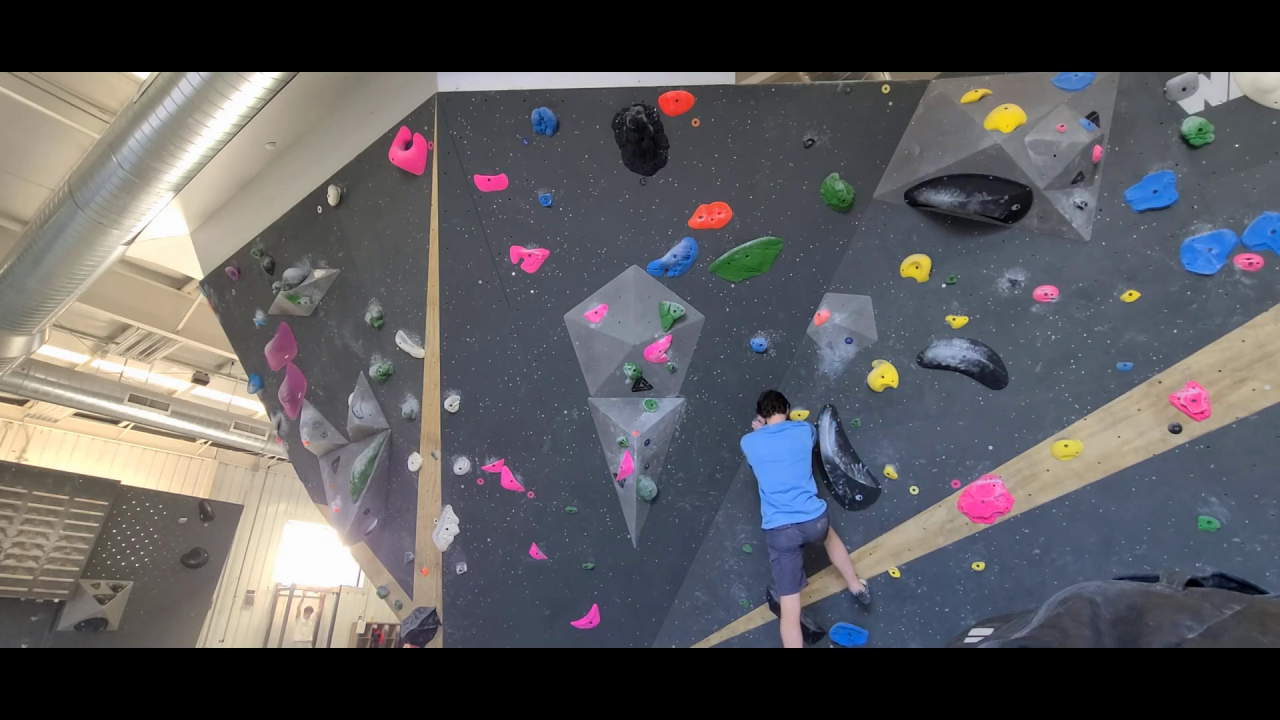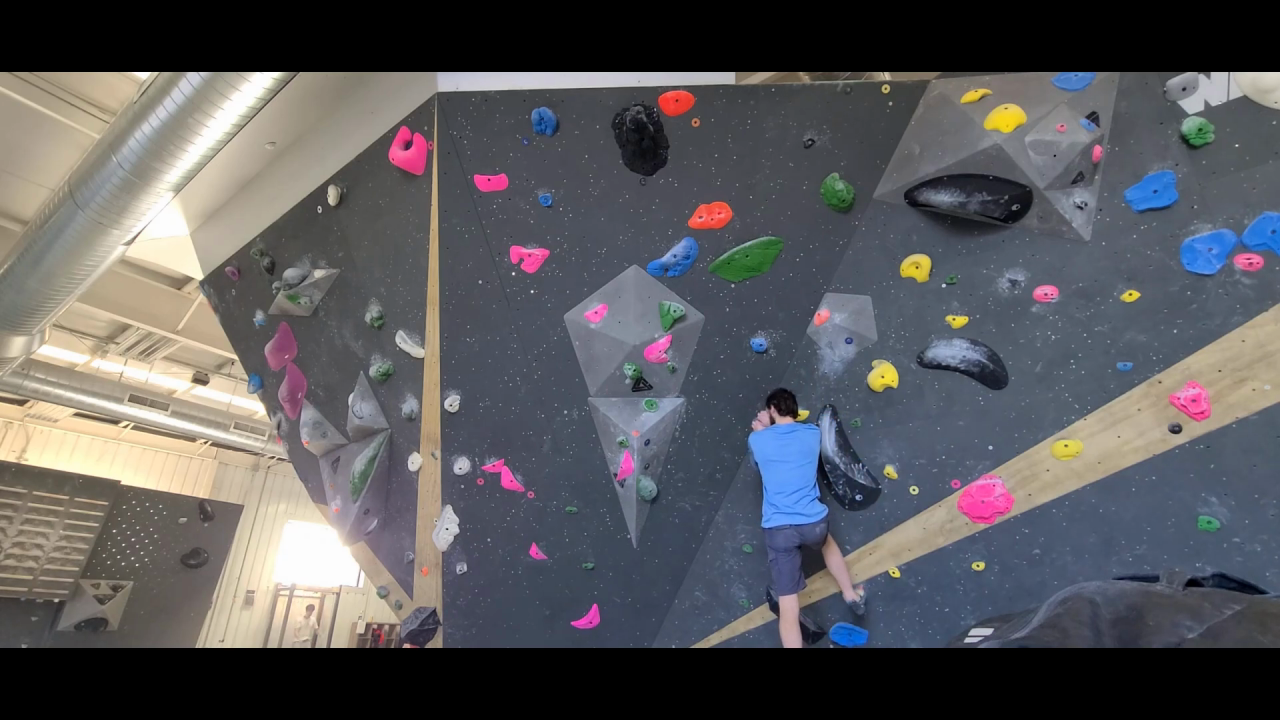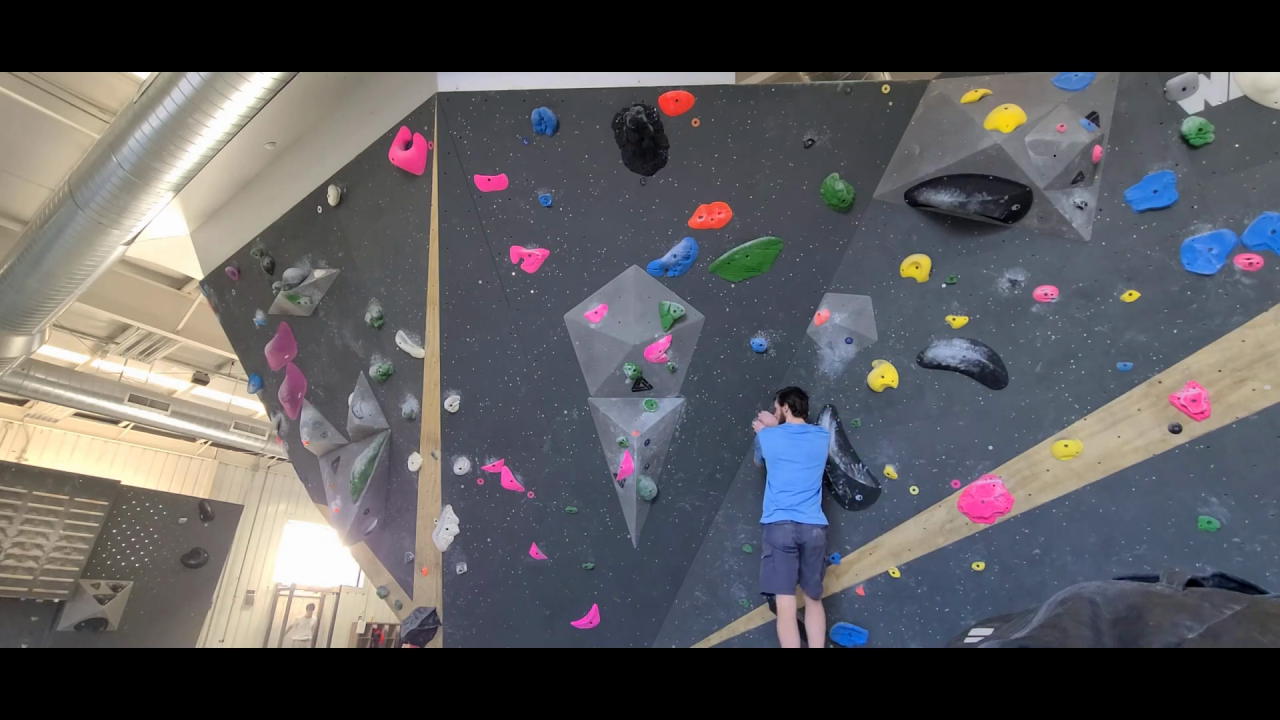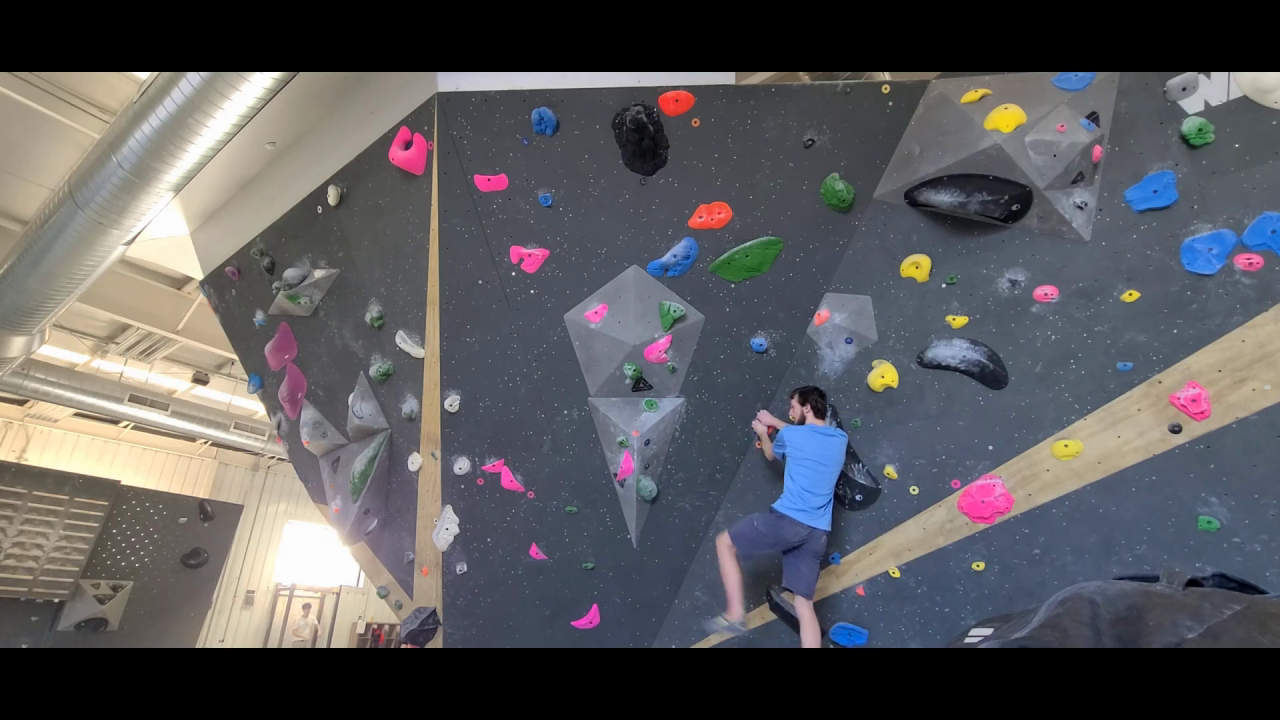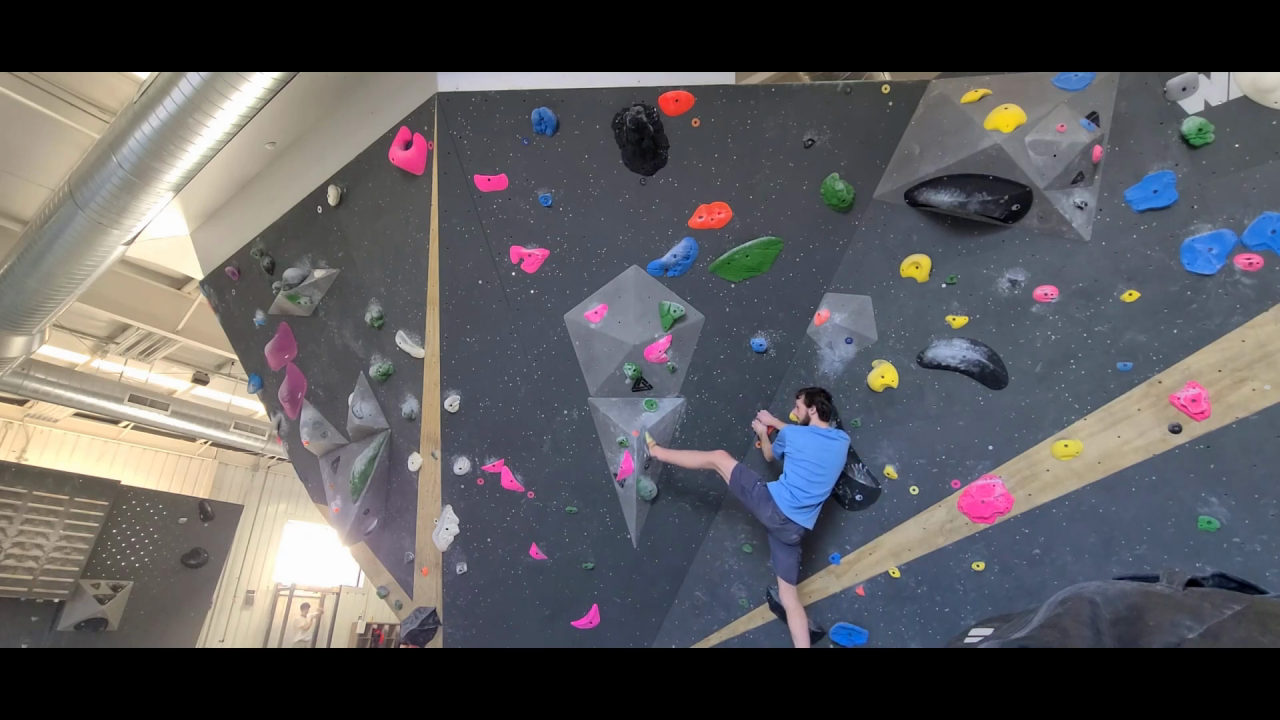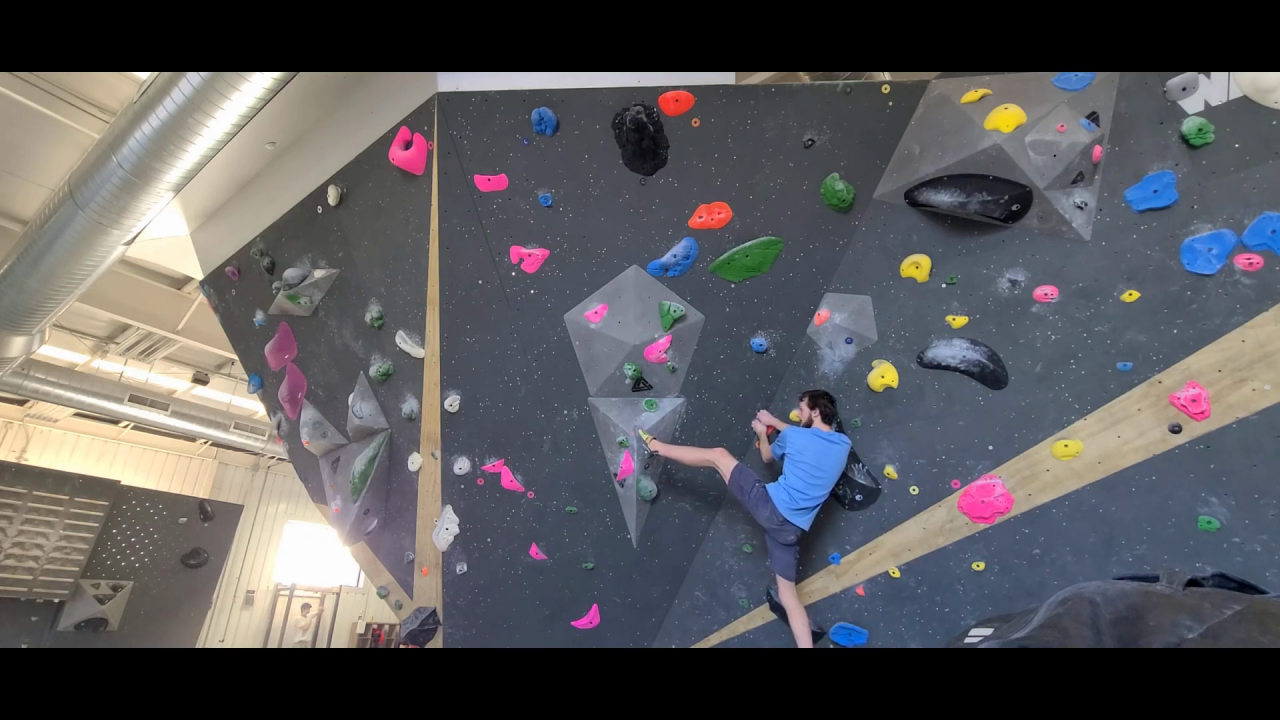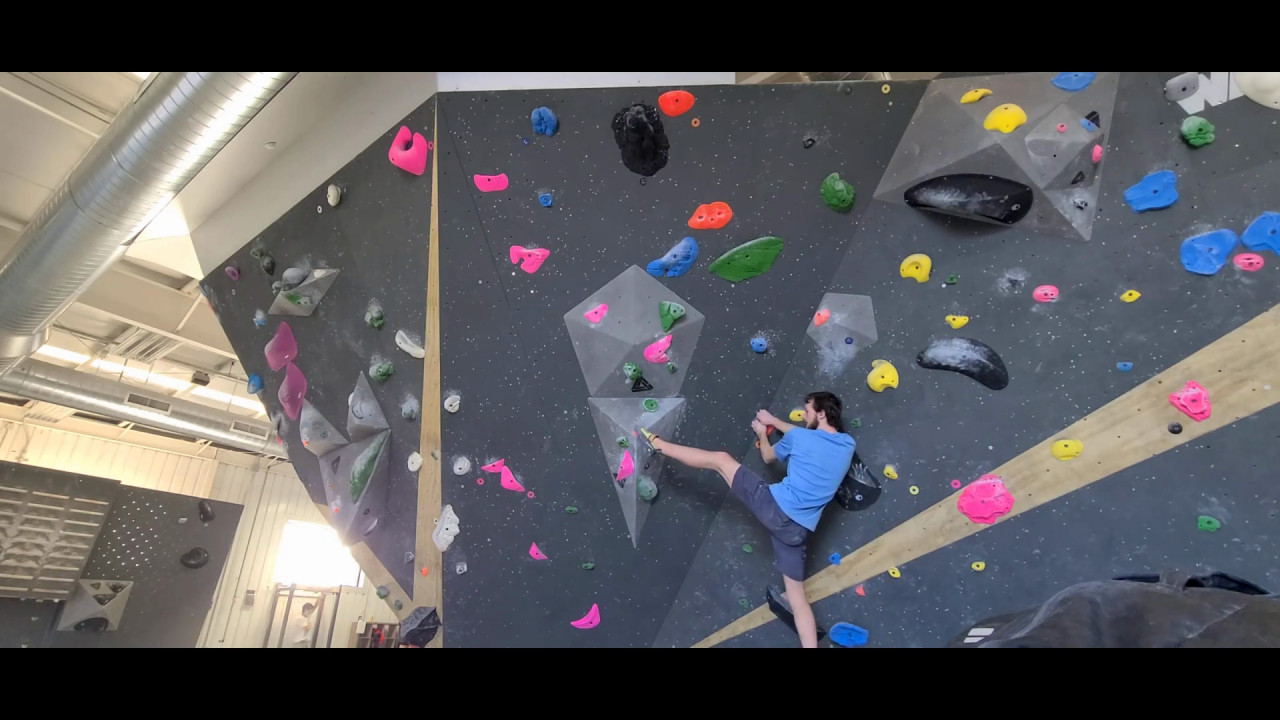
dt=0.4s
person 1, frame 1
left shoulder: (748, 442)
right shoulder: (804, 430)
left hip: (780, 529)
right hip: (814, 519)
left knee: (789, 606)
right knee: (829, 533)
right ankle: (857, 587)
person 1, frame 2
left shoulder: (757, 439)
right shoulder: (812, 433)
left hip: (779, 529)
right hip: (814, 522)
left knee: (788, 606)
right knee: (827, 543)
right ankle: (852, 595)
person 1, frame 3
left shoulder: (767, 436)
right shoulder: (822, 437)
left hip: (779, 527)
right hip: (814, 527)
left knee: (785, 606)
right knee: (813, 600)
person 1, frame 4
left shoulder: (791, 434)
right shoulder: (840, 439)
left elbow: (770, 454)
left wrist: (763, 432)
right wrist: (775, 422)
left hip: (787, 521)
right hip: (818, 533)
left knee: (724, 541)
right knee: (804, 607)
left ankle: (734, 615)
person 1, frame 5
left shoulder: (791, 435)
right shoulder: (843, 441)
left elbow: (769, 455)
left wrist: (762, 433)
right wrist: (774, 423)
left hip: (773, 505)
right hip: (794, 527)
left knee: (718, 457)
right knee: (789, 597)
left ankle: (657, 452)
person 1, frame 6
left shoulder: (793, 436)
right shoulder: (843, 444)
left elbow: (767, 456)
left wrist: (762, 433)
right wrist: (774, 422)
left hip: (770, 507)
right hip: (790, 527)
left knee: (718, 456)
right knee: (789, 596)
left ankle: (657, 447)
person 1, frame 7
left shoulder: (798, 438)
right shoulder: (848, 445)
left elbow: (768, 456)
left wrist: (762, 433)
right wrist: (774, 422)
left hip: (775, 507)
right hip: (797, 528)
left knee: (720, 459)
right knee: (796, 596)
left ankle: (658, 444)
